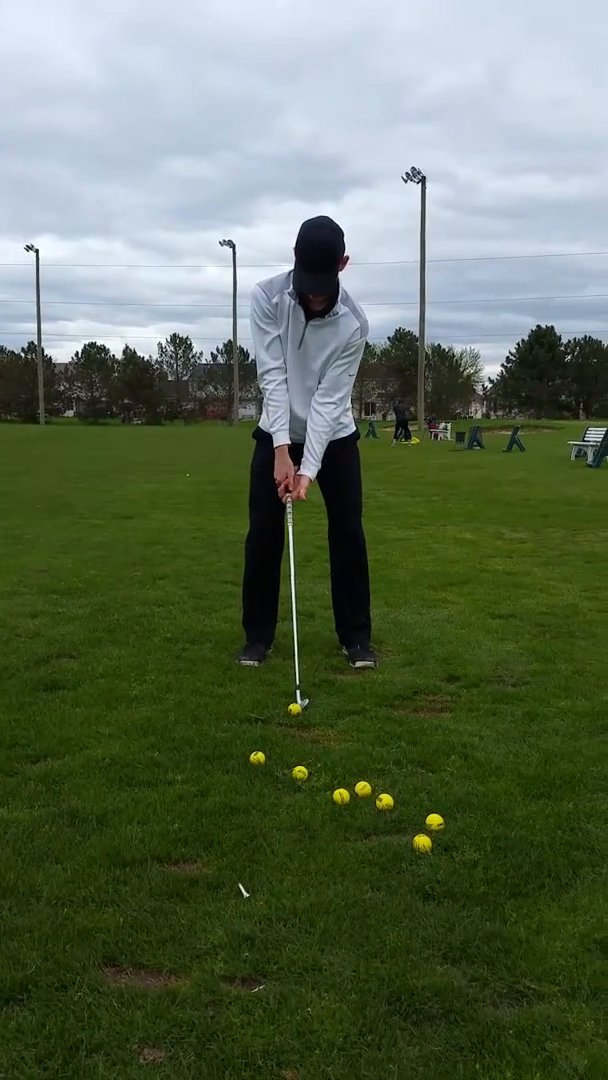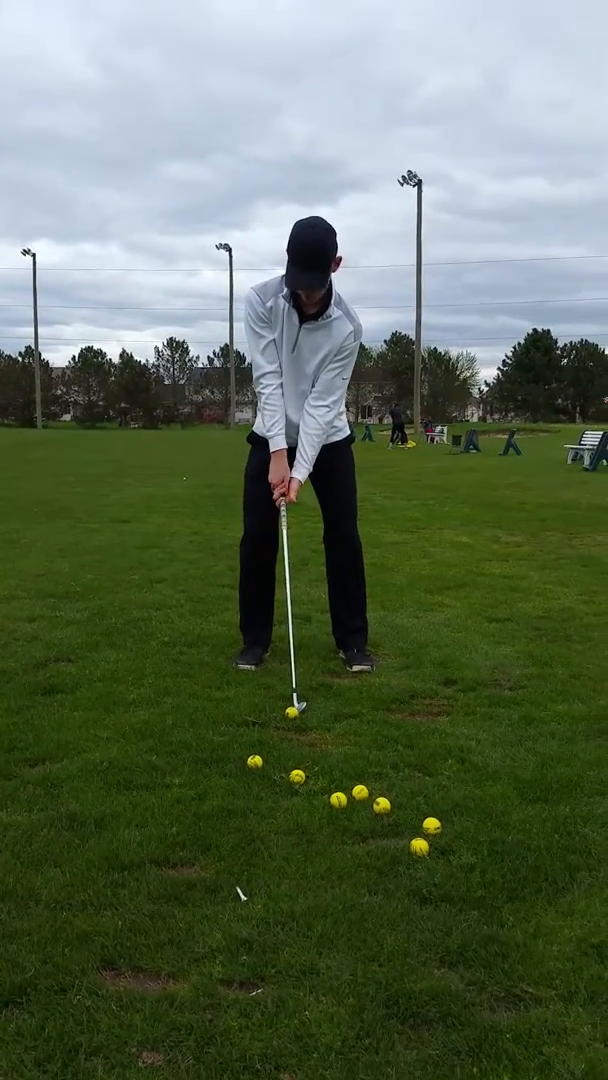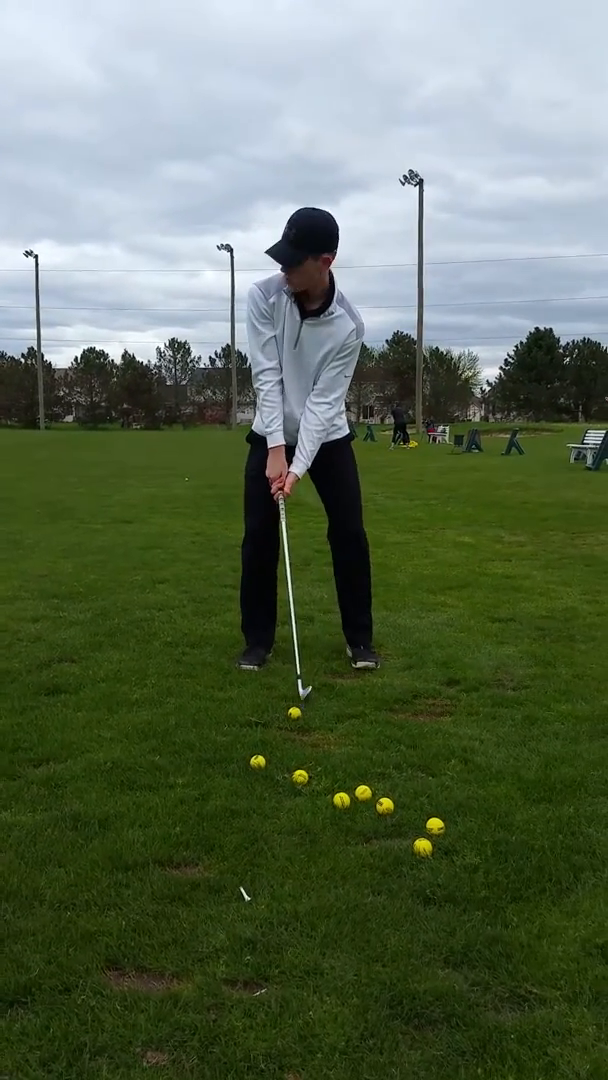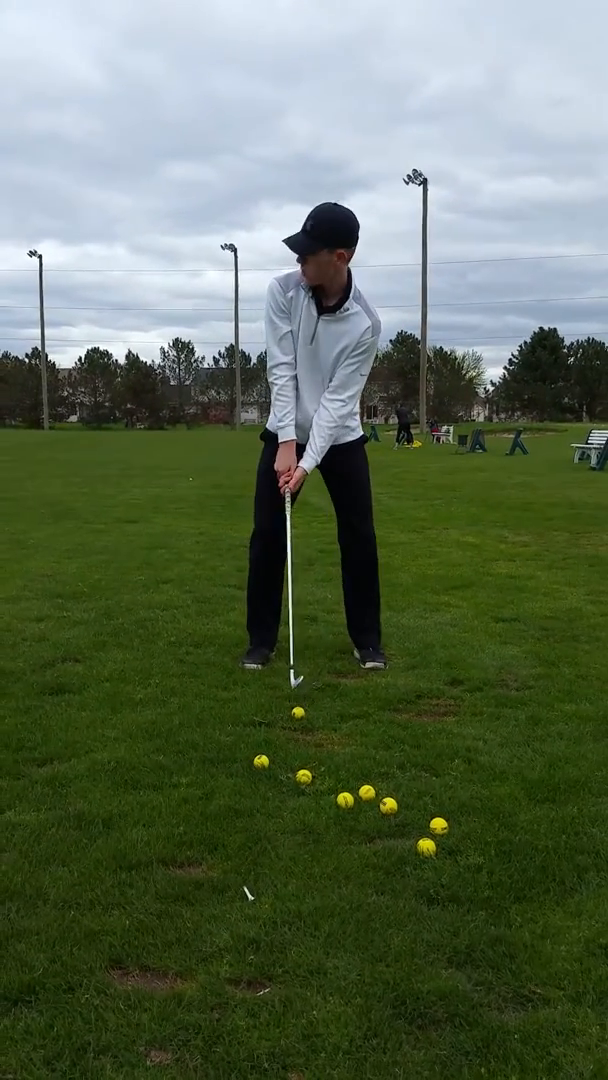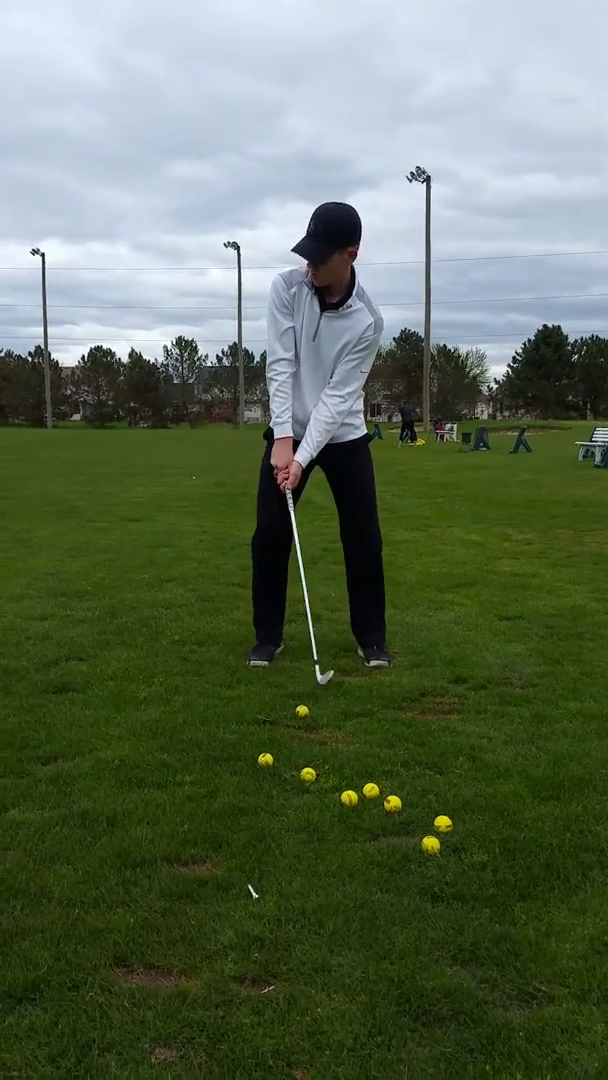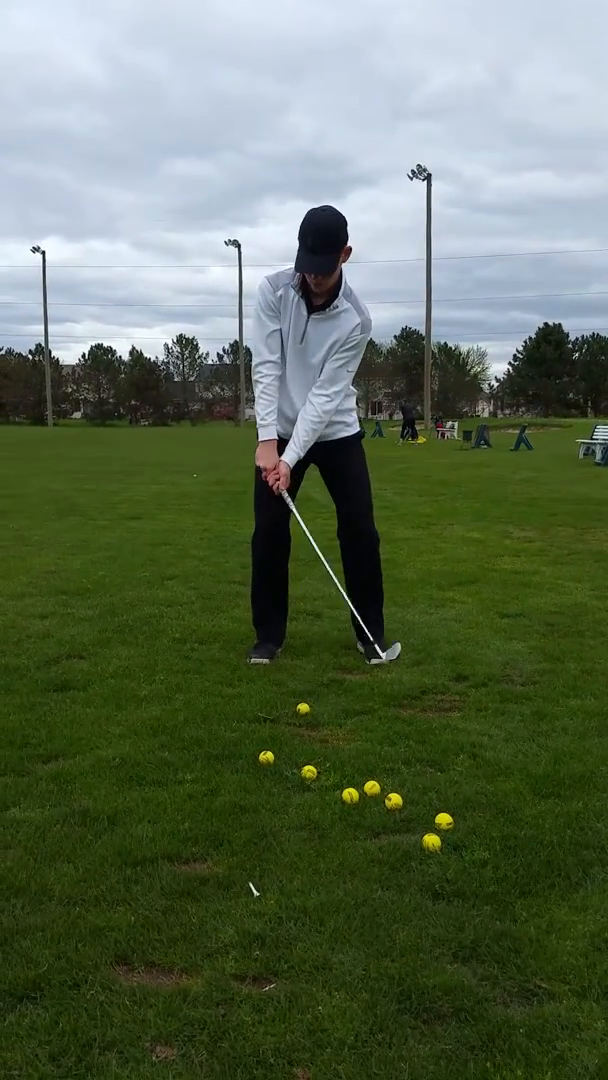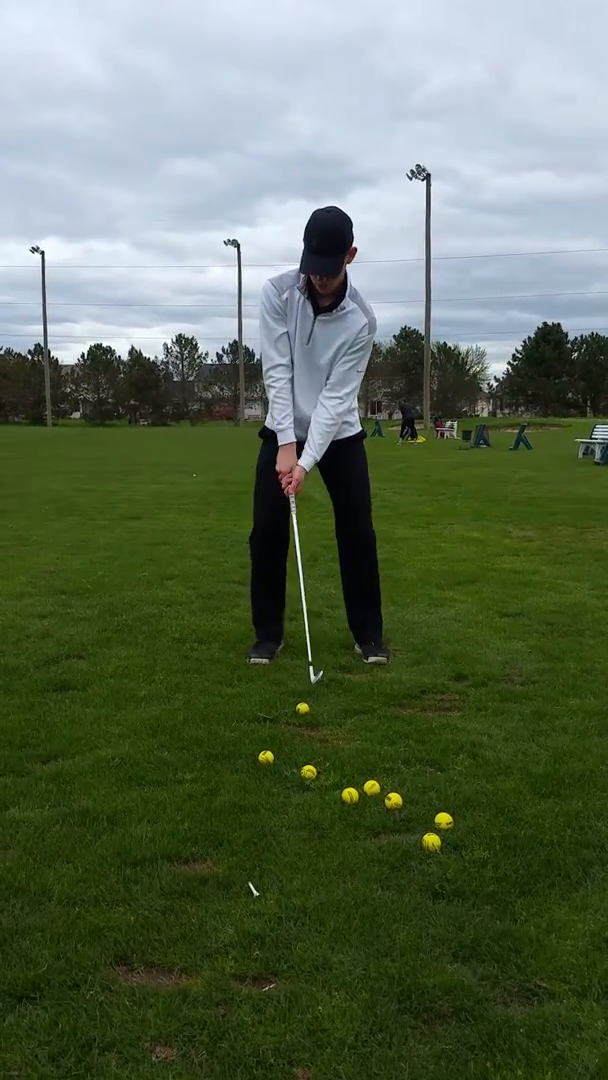
dt=0.2s
person 1, frame 1
left shoulder: (353, 323)
right shoulder: (267, 296)
left elbow: (329, 399)
right elbow: (272, 376)
left wrist: (309, 470)
right wrist: (283, 450)
left hip: (334, 436)
right hip: (277, 434)
left knee: (347, 533)
right knee: (263, 534)
left ankle: (356, 635)
right ankle: (258, 634)
person 1, frame 2
left shoulder: (346, 327)
right shoulder: (261, 300)
left elbow: (323, 402)
right elbow: (267, 380)
left wrist: (300, 472)
right wrist: (279, 453)
left hip: (328, 440)
right hip: (272, 437)
left knee: (343, 537)
right knee: (257, 537)
left ankle: (352, 639)
right ankle: (255, 638)
person 1, frame 3
left shoulder: (348, 325)
right shoulder: (263, 296)
left elbow: (325, 400)
right elbow: (266, 376)
left wrist: (299, 467)
right wrist: (277, 450)
left hip: (328, 438)
right hip: (271, 435)
left knee: (349, 534)
right knee: (259, 537)
left ankle: (359, 637)
right ankle: (257, 639)
person 1, frame 4
left shoulder: (364, 323)
right shoulder: (283, 292)
left elbow: (338, 399)
right elbow: (281, 371)
left wrist: (308, 464)
right wrist: (288, 444)
left hip: (341, 440)
right hip: (285, 434)
left knee: (359, 537)
right knee: (267, 536)
left ankle: (367, 639)
right ankle: (262, 638)
person 1, frame 5
left shoulder: (367, 320)
right shoulder: (286, 288)
left elbow: (339, 395)
right elbow: (281, 366)
left wrist: (304, 458)
right wrist: (284, 440)
left hip: (343, 437)
right hip: (287, 433)
left knee: (363, 536)
right knee: (270, 533)
left ankle: (371, 636)
right ankle: (268, 636)
person 1, frame 6
left shoulder: (356, 319)
right shoulder: (273, 291)
left elbow: (327, 394)
right elbow: (266, 369)
left wrist: (291, 458)
right wrist: (267, 441)
left hip: (337, 434)
right hip: (280, 433)
left knee: (360, 532)
right knee: (268, 533)
left ankle: (370, 632)
right ankle: (268, 634)
person 1, frame 7
left shoulder: (361, 320)
right shoulder: (277, 293)
left elbow: (336, 395)
right elbow: (277, 373)
left wrist: (307, 462)
right wrist: (286, 446)
left hip: (339, 435)
right hip: (283, 433)
left knee: (358, 532)
right knee: (267, 532)
left ankle: (368, 633)
right ankle: (267, 633)
